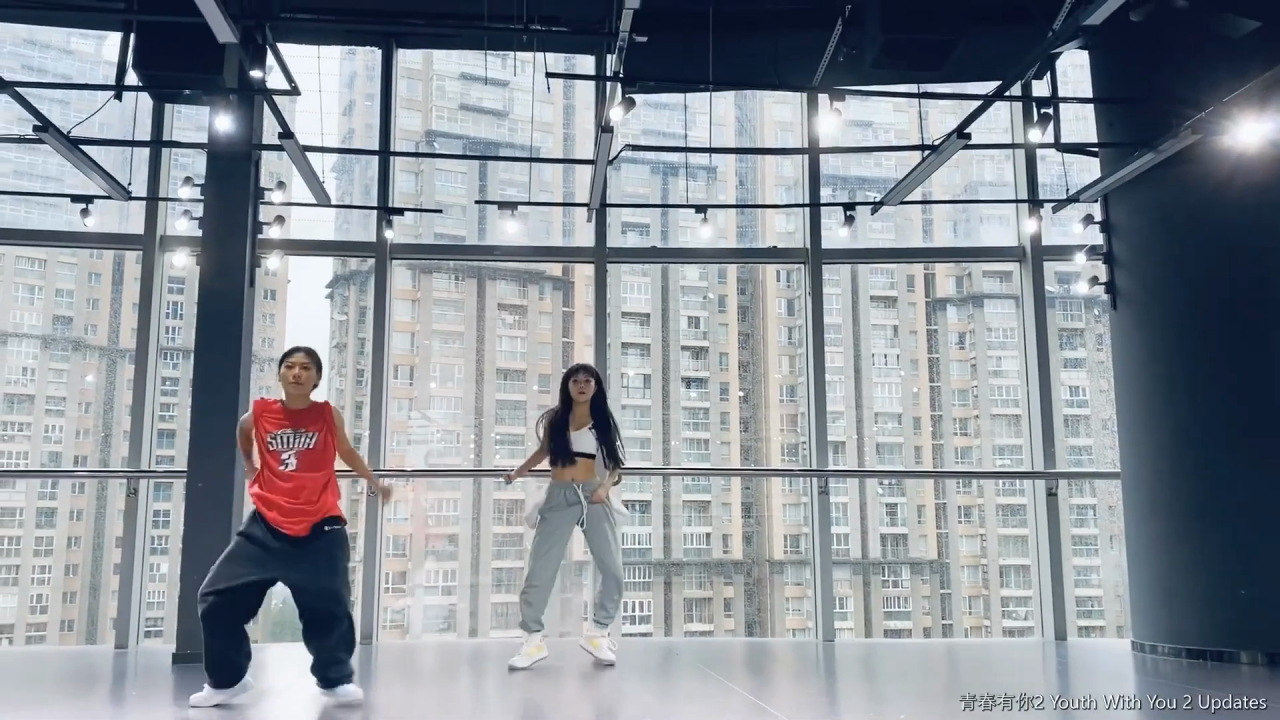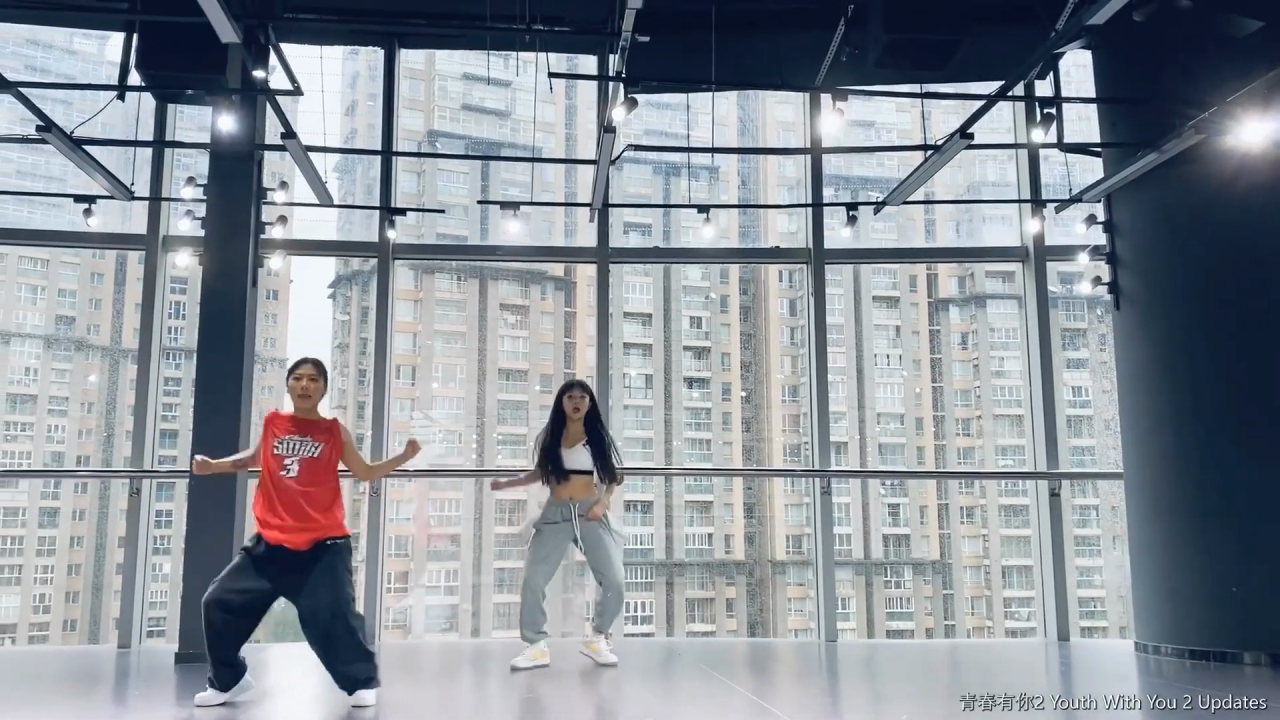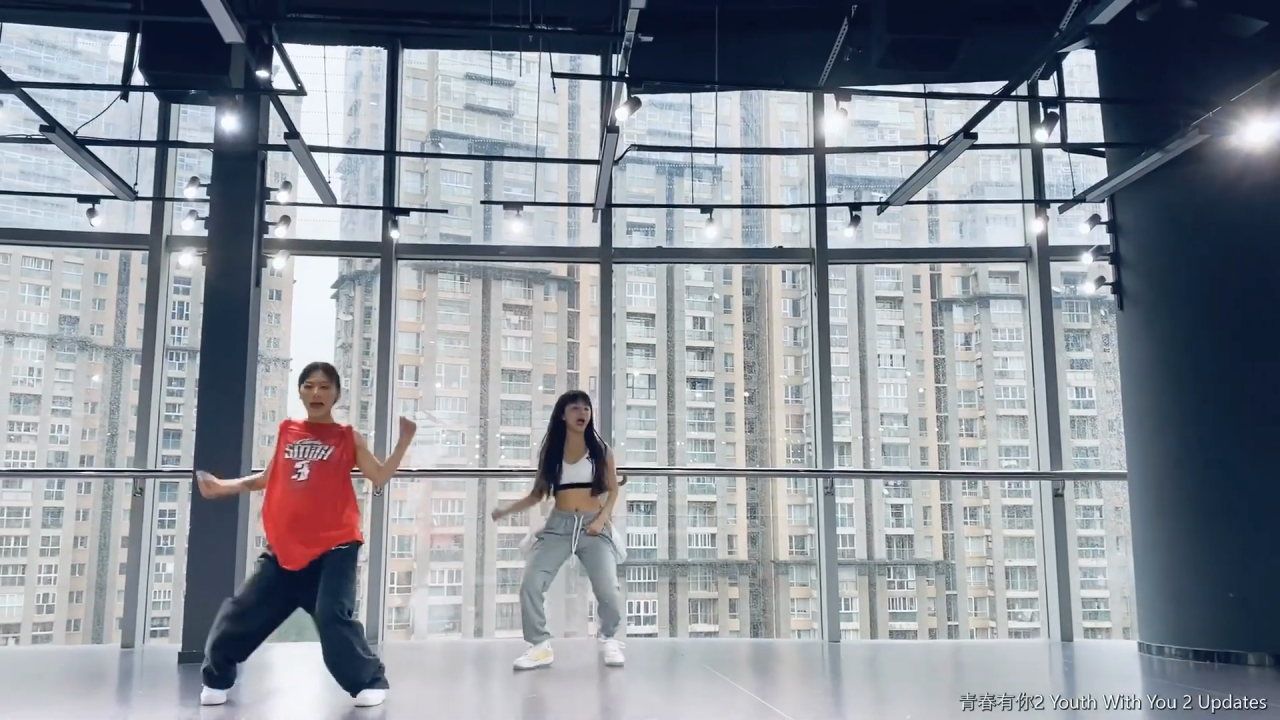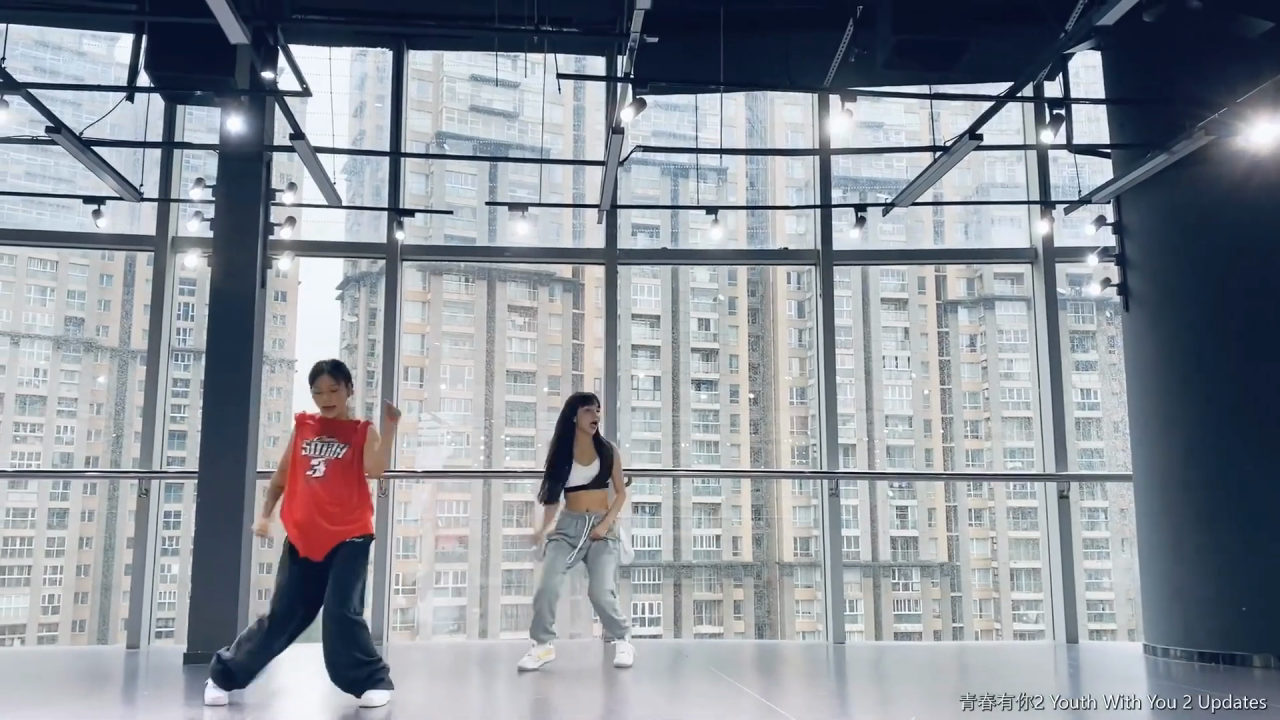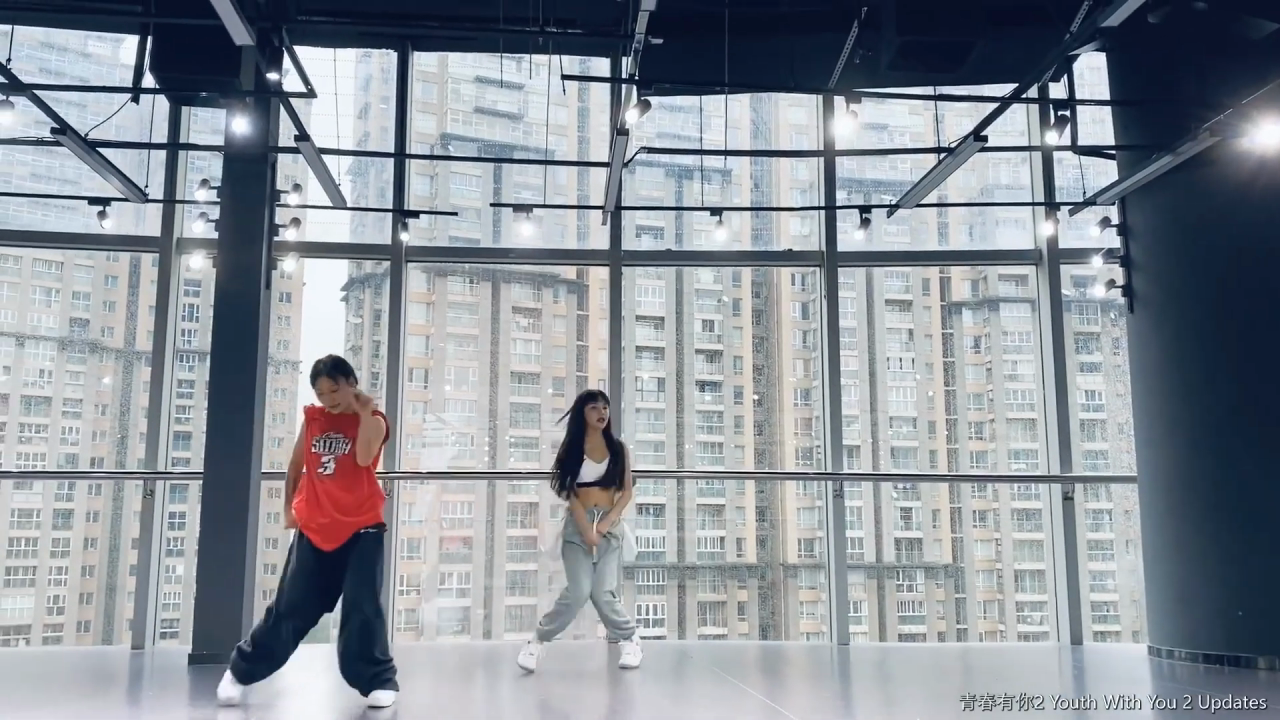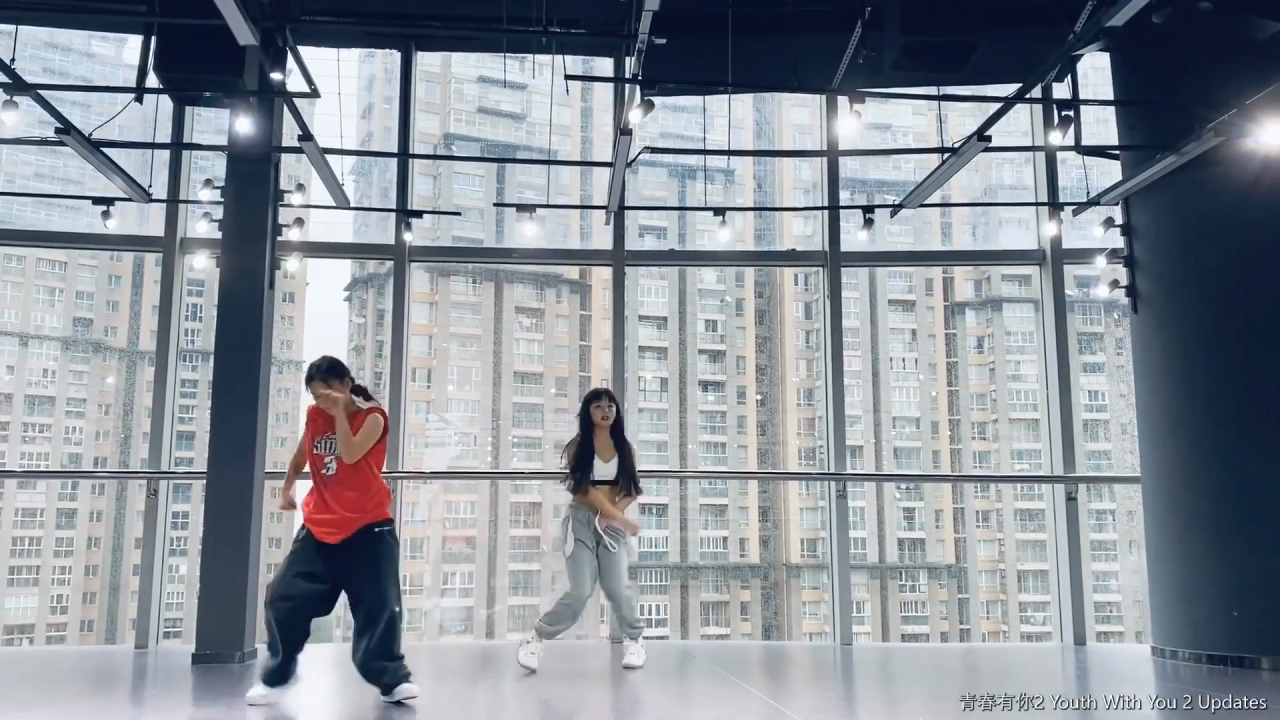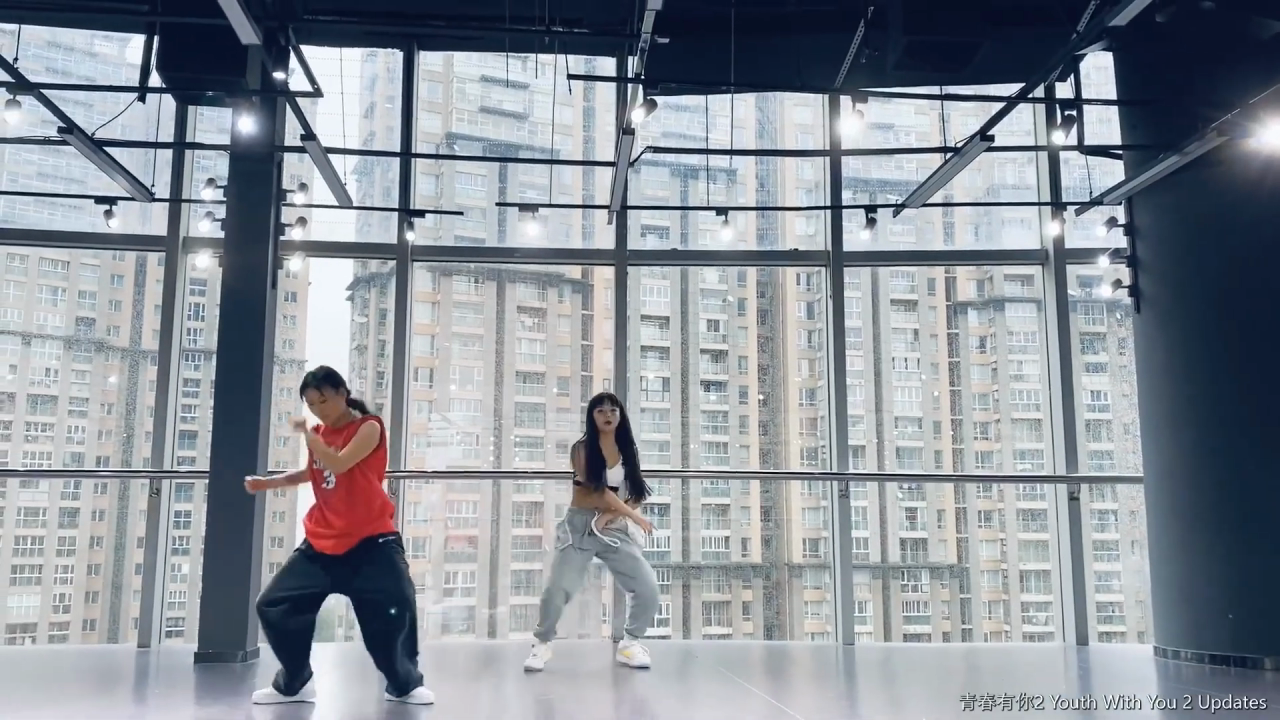
dt=0.1s
person 1, frame 1
left shoulder: (328, 415)
right shoulder: (261, 411)
left elbow: (347, 453)
right elbow: (243, 430)
left wrist: (375, 482)
right wrist: (248, 464)
left hip: (320, 524)
right hip: (267, 522)
left knee: (329, 599)
right knee: (217, 596)
left ankle: (336, 678)
right ankle: (227, 680)
person 1, frame 2
left shoulder: (335, 431)
right shoulder: (273, 423)
left elbow: (367, 472)
left wrist: (402, 457)
right wrist: (215, 466)
left hip: (323, 539)
right hip: (271, 537)
left knee: (333, 611)
right knee: (220, 601)
left ankle: (362, 682)
right ankle: (227, 680)
person 1, frame 3
left shoulder: (348, 438)
right shoulder: (287, 430)
left elbow: (379, 477)
right elbow: (268, 476)
left wrist: (403, 442)
right wrist: (224, 488)
left hip: (335, 546)
right hip: (284, 545)
left knee: (334, 616)
right knee: (241, 615)
left ankle: (368, 682)
right ankle: (217, 680)
person 1, frame 4
left shoulder: (363, 432)
right shoulder: (303, 425)
left elbow: (377, 470)
right elbow: (283, 473)
left wrist: (388, 429)
right wrist: (265, 515)
left hip: (349, 539)
right hip: (302, 539)
left knee: (343, 613)
right knee: (283, 618)
left ankle: (372, 682)
right ankle: (223, 677)
person 1, frame 5
left shoulder: (372, 422)
right shoulder: (312, 418)
left elbow: (365, 459)
right elbow: (296, 463)
left wrist: (365, 412)
right wrist: (289, 505)
left hip: (361, 530)
right hip: (314, 531)
left knee: (363, 606)
right knee: (290, 608)
left ankle: (379, 682)
right ankle: (241, 671)
person 1, frame 6
left shoulder: (373, 418)
right shoulder: (317, 414)
left elbow: (349, 453)
right elbow: (301, 454)
left wrist: (339, 410)
right wrist: (287, 488)
left hip: (368, 526)
right hip: (320, 528)
left knee: (378, 603)
right knee: (284, 597)
left ankle: (392, 680)
right ankle: (276, 676)
person 1, frame 7
left shoulder: (369, 427)
right shoulder: (320, 432)
left elbow: (337, 463)
left wrist: (309, 435)
right wrist: (268, 482)
left hip: (371, 538)
right hip: (322, 541)
left knee: (395, 603)
right knee: (274, 604)
left ankle: (405, 683)
right ankle: (294, 683)
person 2, frame 1
left shoulder: (603, 421)
right shoulder: (553, 419)
left elbow: (615, 462)
left wrist: (606, 486)
right wrist: (518, 471)
left hip: (593, 496)
right hip: (559, 498)
left knee: (612, 567)
right knee: (540, 569)
left ankle: (599, 633)
right ankle: (534, 639)
person 2, frame 2
left shoulder: (600, 438)
right shoulder: (550, 436)
left elbow: (613, 478)
left wrist: (603, 504)
right wrist: (508, 484)
left hip: (591, 515)
right hip: (555, 516)
left knee: (614, 580)
right knee: (532, 581)
left ankle: (598, 639)
right ankle: (536, 646)
person 2, frame 3
left shoulder: (600, 450)
right shoulder: (550, 449)
left elbow: (613, 490)
right elbow: (539, 492)
left wrist: (602, 518)
right wrist: (508, 510)
left hip: (593, 527)
right hip: (559, 526)
left knee: (608, 591)
right knee: (531, 584)
left ankle: (609, 640)
right ankle: (539, 647)
person 2, frame 4
left shoulder: (608, 452)
right shoulder: (560, 452)
left elbow: (620, 493)
right elbow: (552, 495)
left wrist: (606, 523)
right wrist: (544, 527)
left hip: (602, 529)
right hip: (568, 528)
left knee: (602, 594)
right knee: (548, 588)
left ankle: (621, 641)
right ankle: (542, 645)
person 2, frame 5
left shoulder: (618, 449)
right shoulder: (571, 449)
left elbow: (627, 490)
right elbow: (568, 493)
left wrist: (610, 519)
right wrist: (587, 527)
left hip: (608, 526)
right hip: (577, 525)
left knee: (602, 593)
right knee: (578, 592)
left ankle: (628, 641)
right ankle: (539, 641)
person 2, frame 6
left shoulder: (624, 447)
right shoulder: (577, 446)
left elbow: (631, 490)
right elbow: (586, 488)
left wrist: (615, 516)
right wrist: (619, 516)
left hip: (610, 525)
right hip: (579, 522)
left knee: (618, 589)
right knee: (581, 591)
left ankle: (633, 641)
right ankle: (537, 640)
person 2, frame 7
left shoulder: (628, 451)
right shoulder: (582, 450)
left elbow: (637, 495)
right elbow: (599, 489)
left wrist: (613, 515)
right wrist: (635, 517)
left hip: (613, 527)
right hip: (578, 525)
left knee: (648, 586)
right knee: (558, 587)
left ankle: (631, 644)
right ankle: (542, 644)
